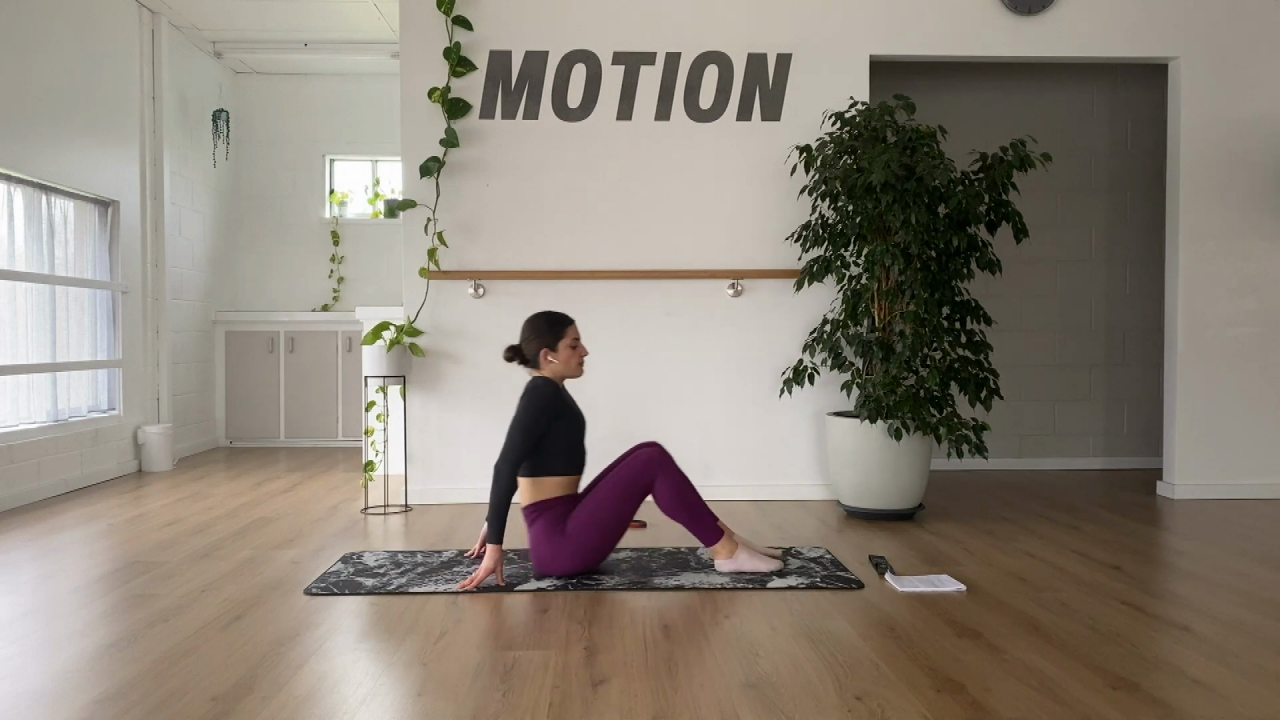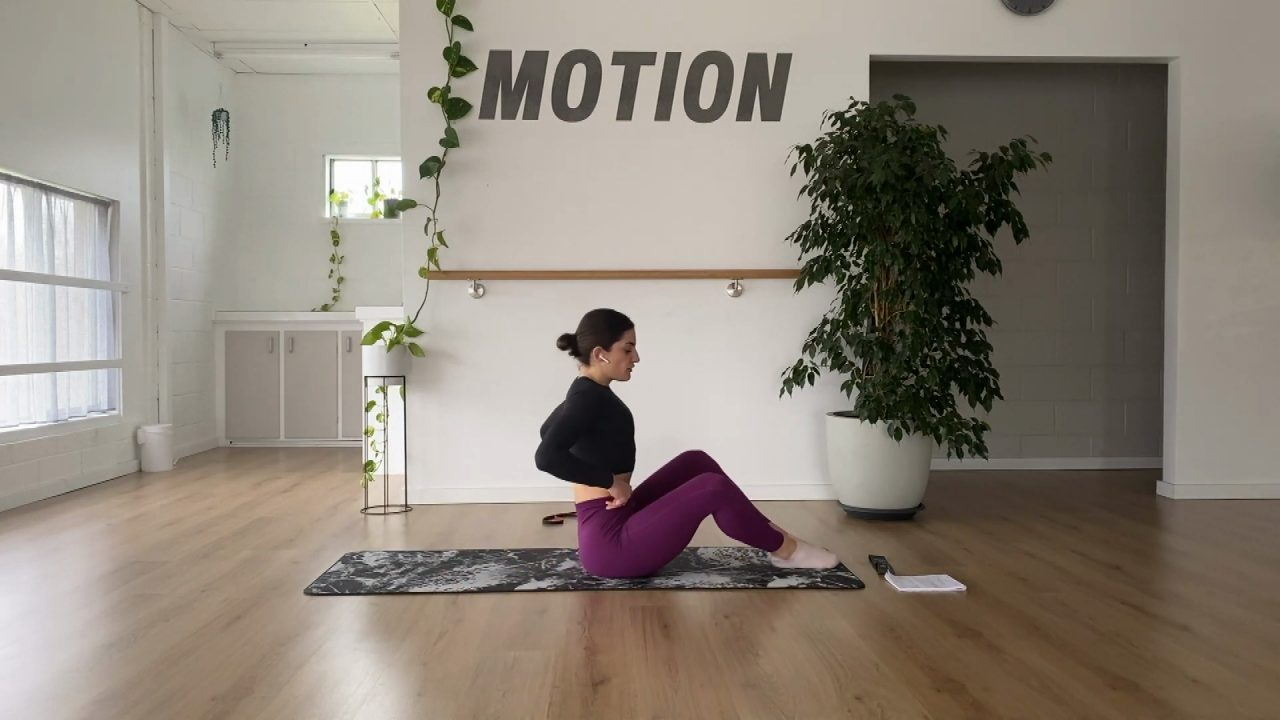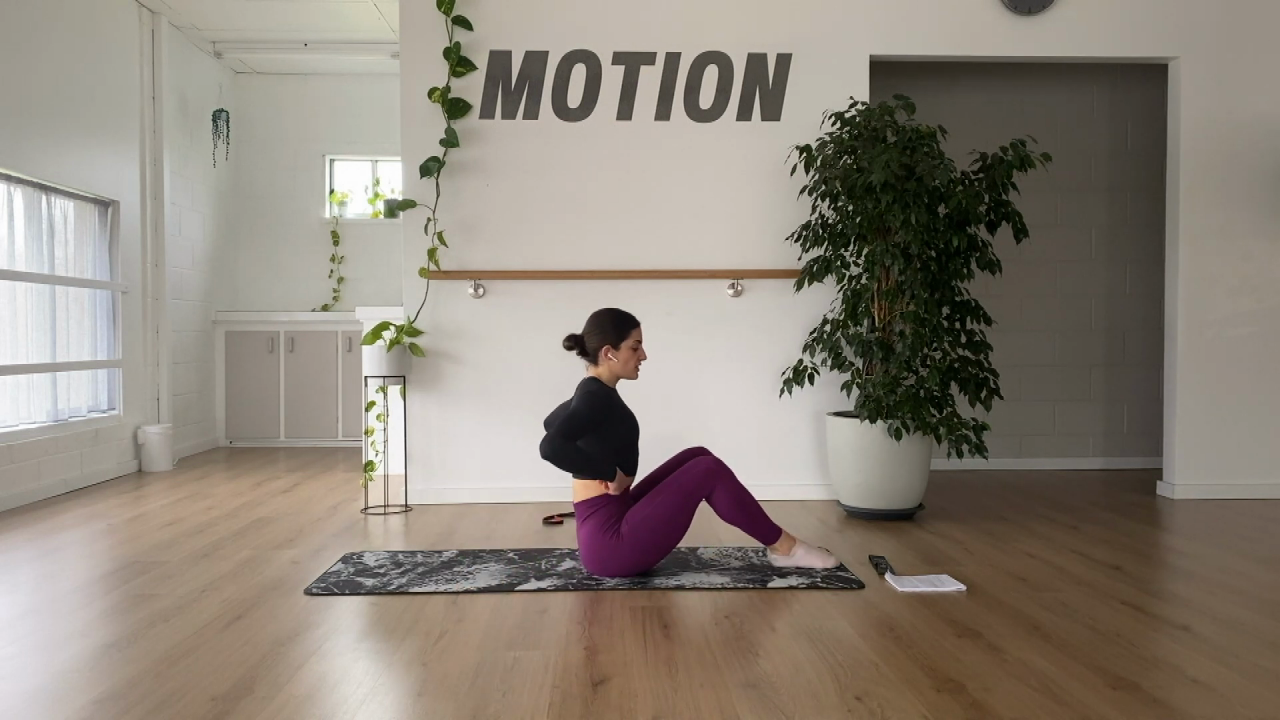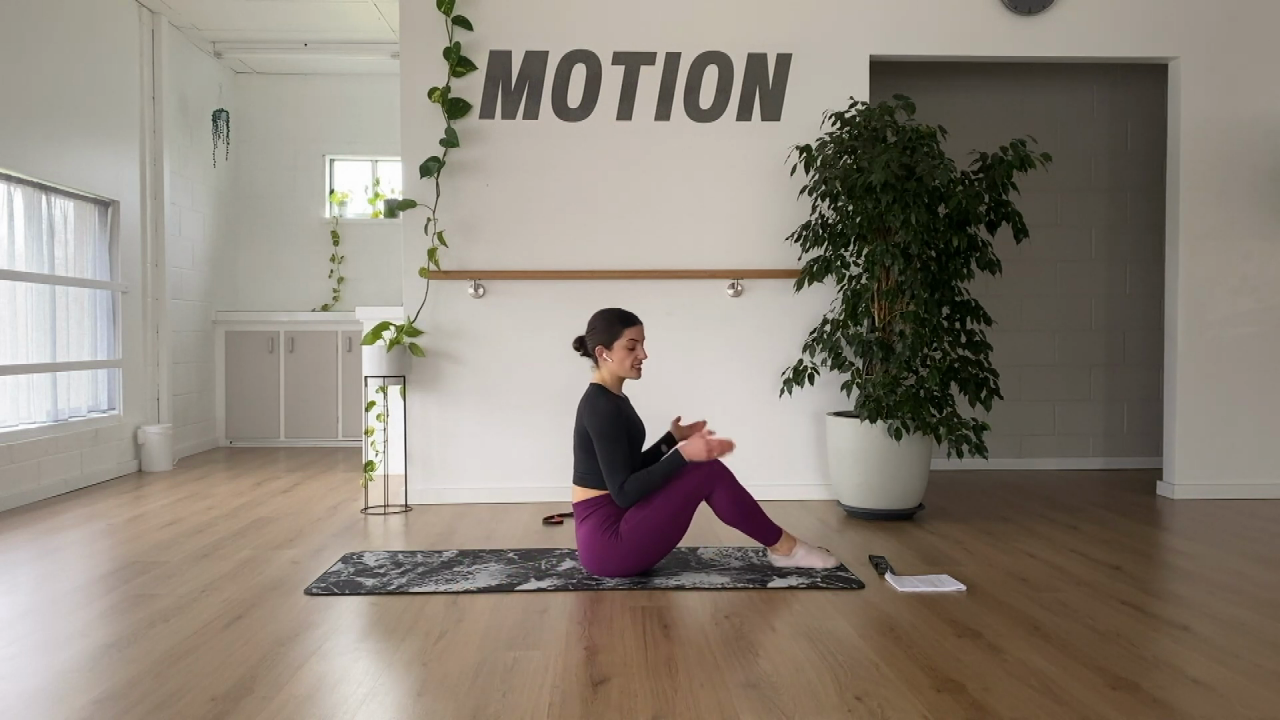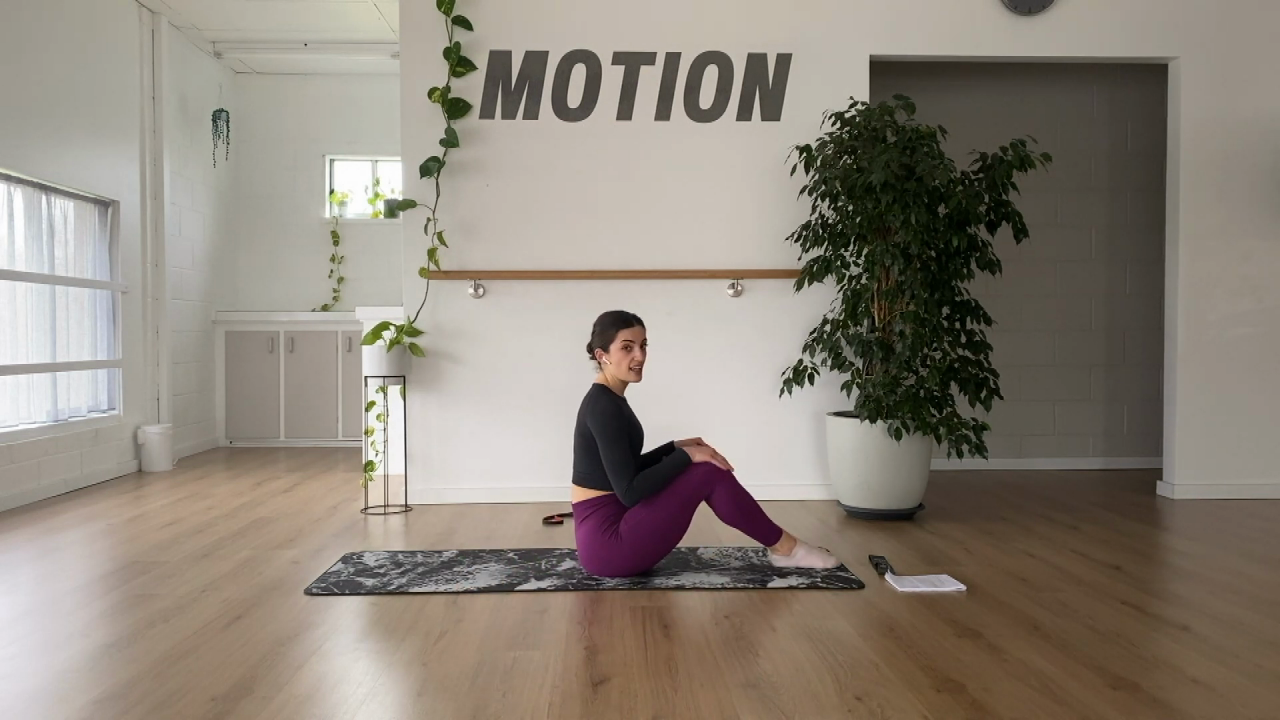
dt=1s
person 1, frame 1
left shoulder: (549, 391)
right shoulder: (543, 395)
left elbow: (511, 464)
right elbow: (506, 465)
left wrist: (492, 525)
right wrist: (495, 544)
left hip: (562, 526)
right hip: (560, 543)
left knee: (648, 454)
right knee: (654, 461)
left ankle: (724, 537)
right ankle: (725, 550)
person 1, frame 2
left shoulder: (589, 392)
right shoulder: (588, 397)
left elbow: (548, 431)
right elbow: (546, 456)
right wrist: (610, 481)
left hip: (620, 523)
right hip: (610, 545)
left knee: (696, 462)
right knee: (714, 488)
left ankle: (770, 533)
right ankle: (784, 549)
person 1, frame 3
left shoulder: (594, 391)
right shoulder: (596, 397)
left elbow: (551, 423)
right elbow: (551, 447)
right wrist: (609, 472)
left hip: (612, 524)
right hip: (610, 543)
left knee: (697, 457)
right knee: (708, 470)
left ankle: (774, 537)
right ankle: (783, 546)
person 1, frame 4
left shoulder: (610, 399)
right shoulder: (603, 406)
right elbow: (624, 492)
left wrist: (672, 439)
right wrist: (683, 454)
left hip: (612, 529)
right hip: (608, 544)
left knee: (700, 463)
right knee: (708, 472)
left ankle: (778, 542)
right ankle: (783, 547)
person 1, frame 5
left shoulder: (609, 400)
right shoulder: (604, 407)
right elbow: (629, 491)
left wrist: (676, 448)
right wrist: (685, 456)
left hip: (611, 529)
right hip: (608, 544)
left knee: (702, 464)
right knee: (709, 472)
left ankle: (779, 543)
right ankle: (783, 547)
